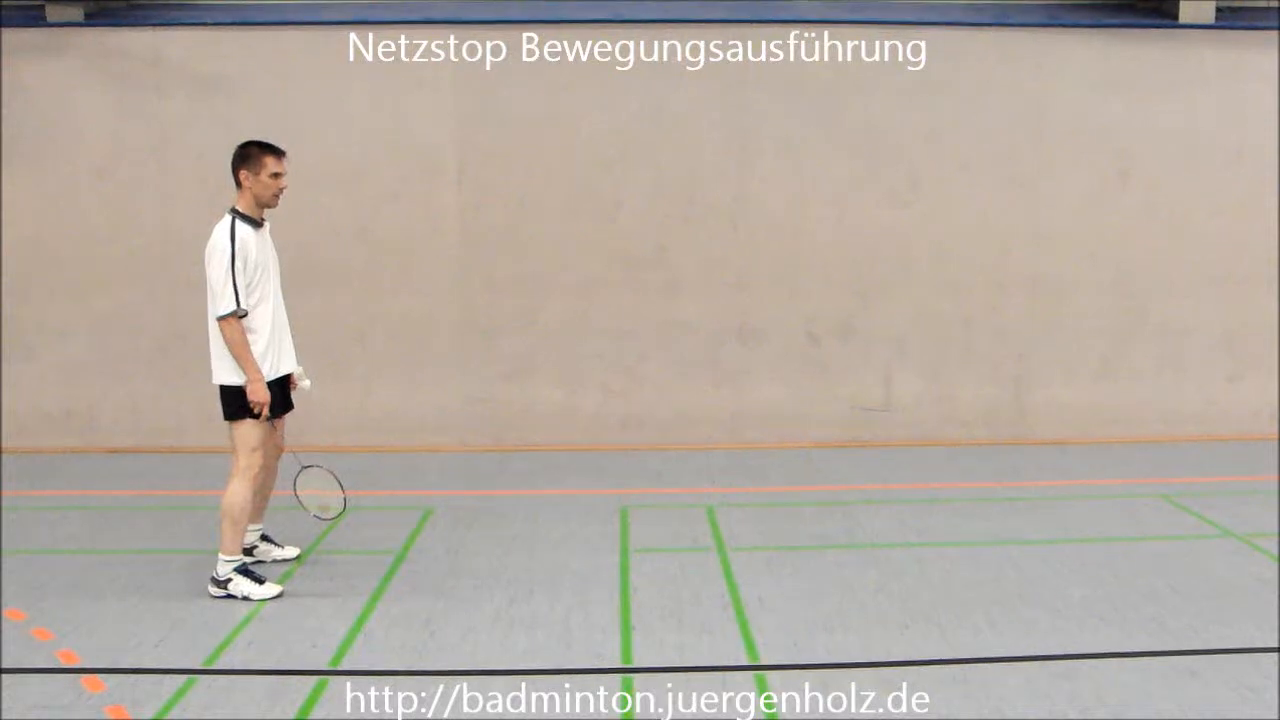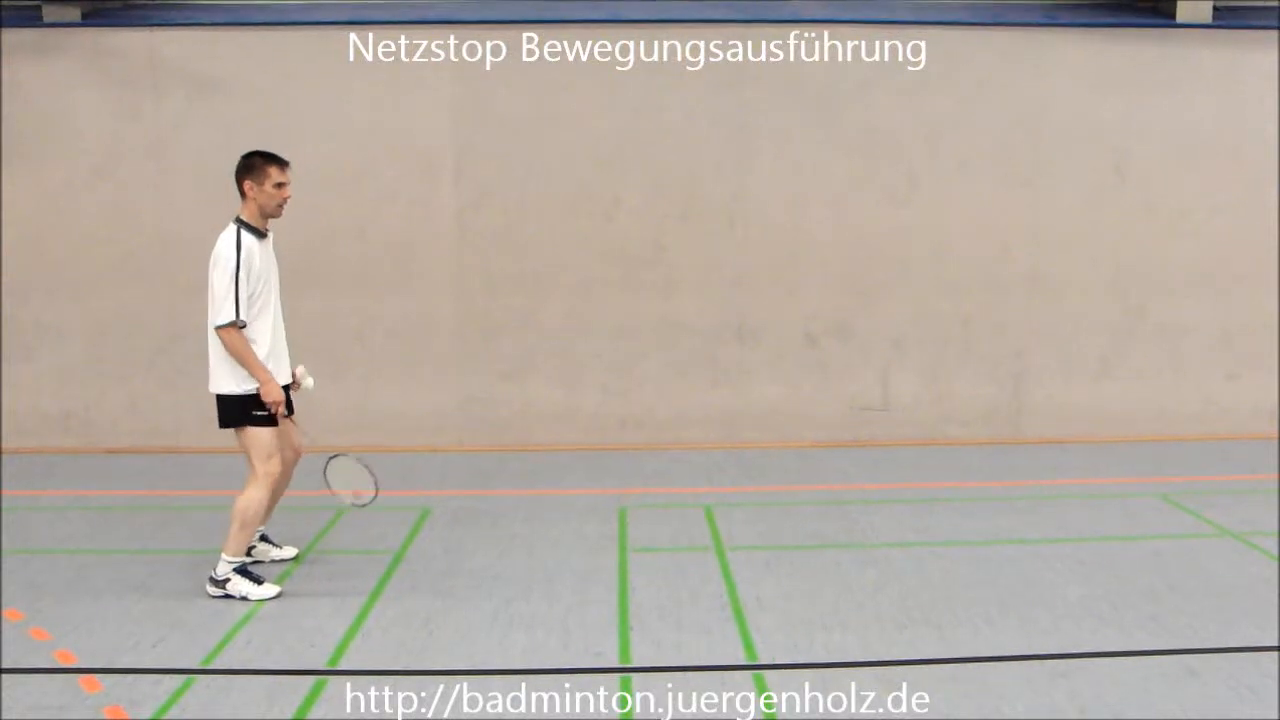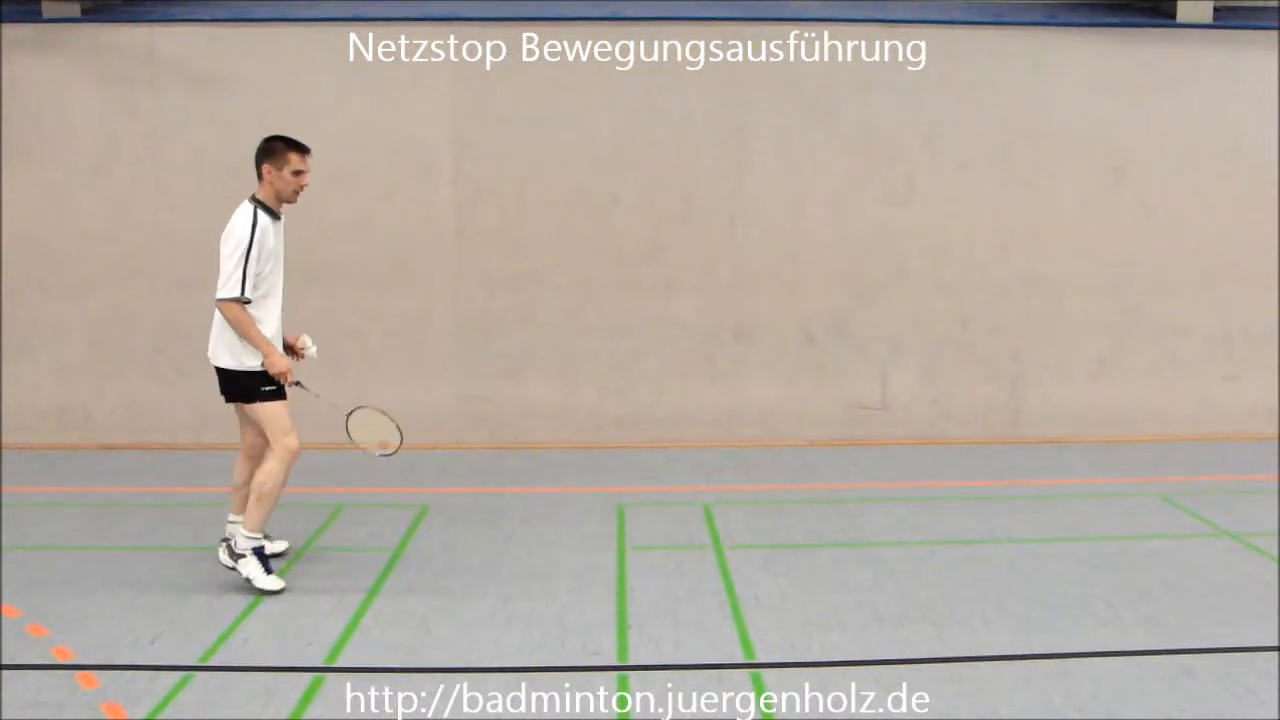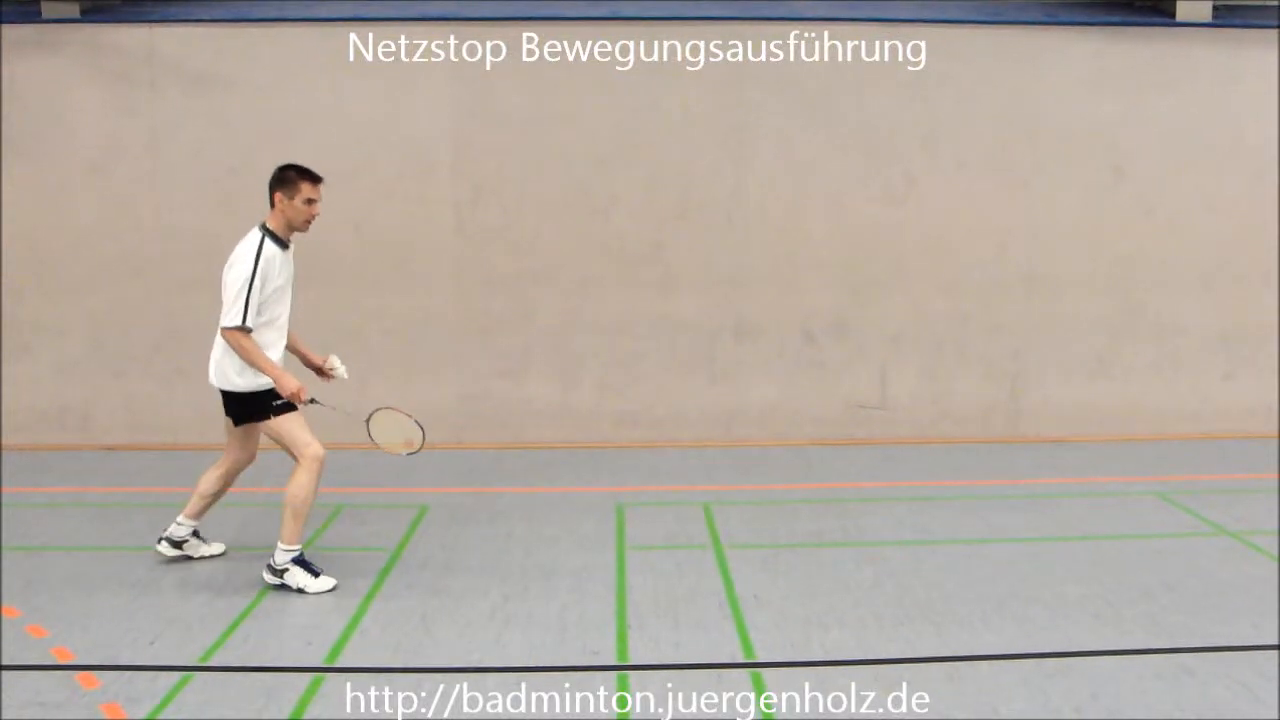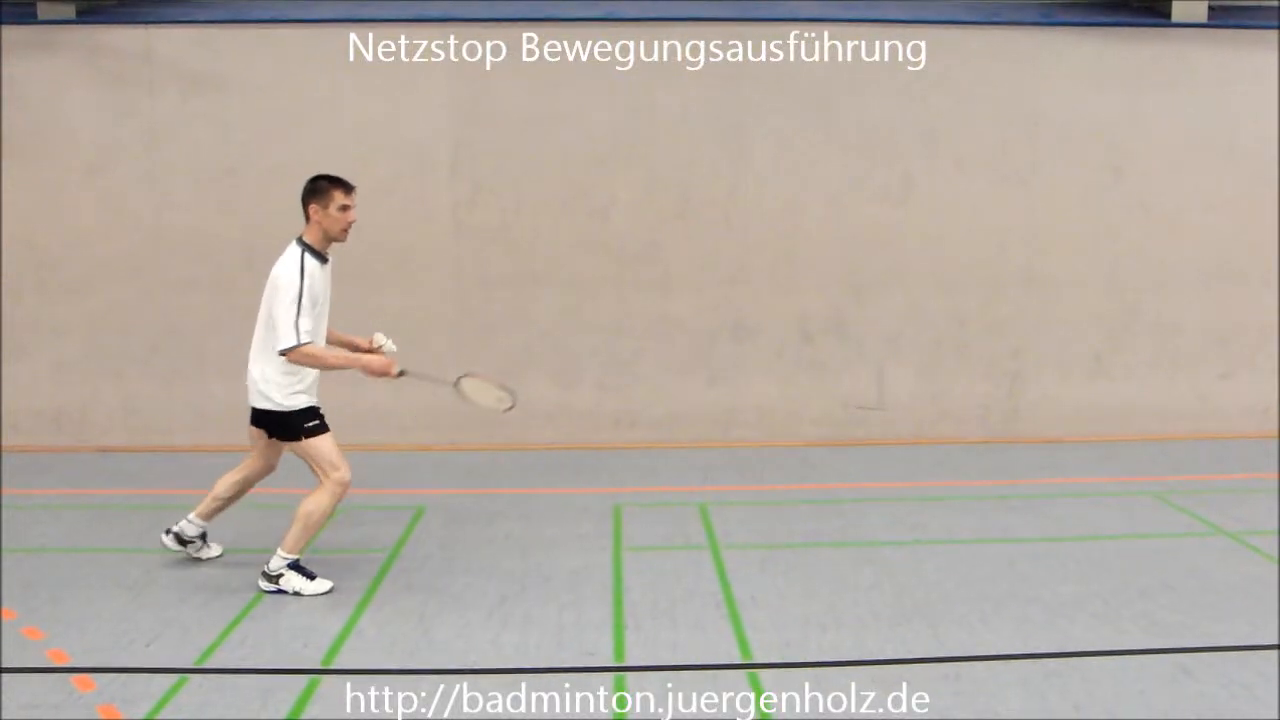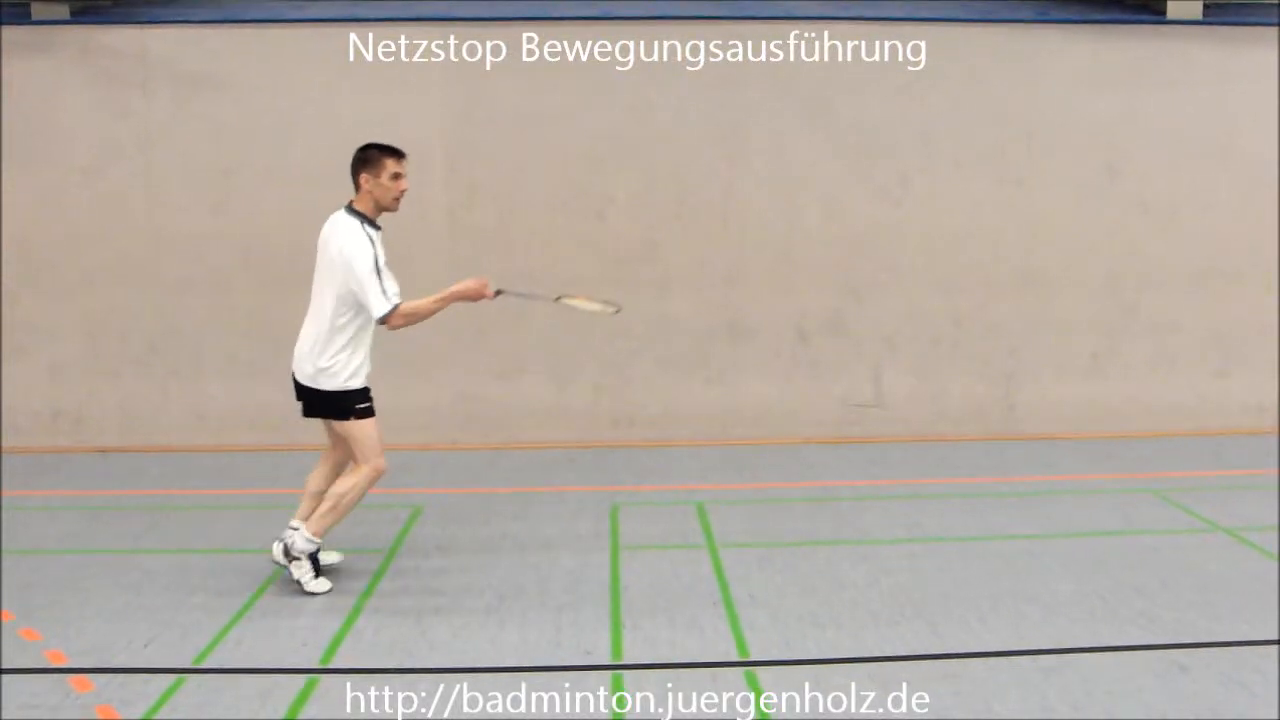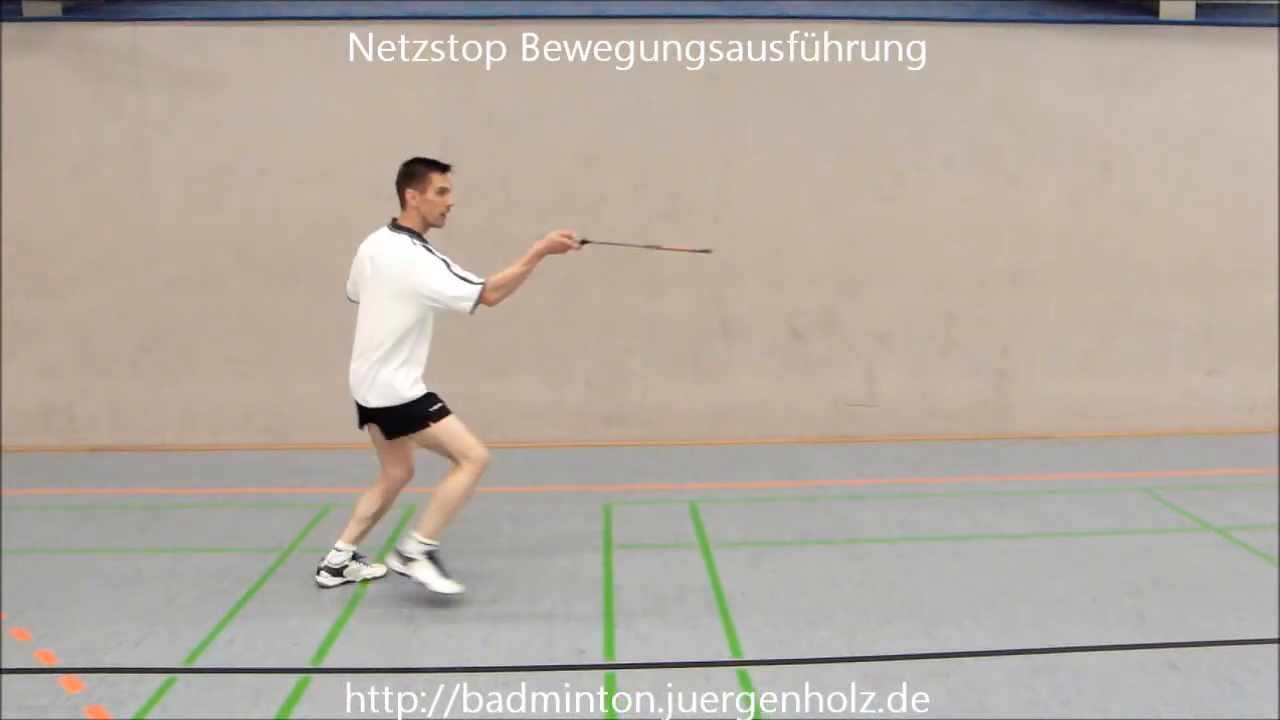
dt=0.7s
person 1, frame 1
left shoulder: (260, 231)
right shoulder: (230, 237)
right elbow: (228, 317)
left wrist: (283, 365)
right wrist: (253, 377)
left hip: (272, 369)
right hip: (247, 378)
left knee: (271, 454)
right knee: (248, 466)
left ankle: (252, 539)
right ankle: (226, 571)
person 1, frame 2
left shoulder: (262, 239)
right shoulder: (234, 247)
right elbow: (226, 326)
left wrist: (280, 369)
right wrist: (264, 380)
left hip: (268, 377)
right hip: (245, 385)
left knee: (289, 453)
right knee: (267, 470)
left ankle: (253, 538)
right ankle: (227, 571)
person 1, frame 3
left shoulder: (270, 220)
right shoulder: (248, 225)
right elbow: (227, 301)
left wrist: (281, 337)
right wrist: (269, 352)
left hip: (251, 357)
right hip: (246, 359)
left knee: (256, 444)
right knee: (286, 445)
left ankle: (240, 531)
right ankle: (245, 546)
person 1, frame 4
left shoulder: (281, 248)
right shoulder: (255, 255)
right elbow: (232, 329)
left wrist: (307, 356)
right wrist: (279, 375)
left hip: (250, 378)
right hip: (249, 380)
left knee: (238, 458)
right knee: (311, 455)
left ankle: (179, 534)
right ankle: (284, 562)
person 1, frame 5
left shoulder: (315, 260)
right shoulder: (297, 270)
right elbow: (295, 350)
left wrist: (354, 342)
right wrist: (360, 363)
left hip: (275, 390)
right hip: (285, 395)
left knee: (258, 466)
right knee: (337, 477)
left ankle: (187, 531)
right ankle: (280, 569)
person 1, frame 6
left shoulder: (339, 223)
right shoulder: (358, 242)
right elbow: (393, 316)
left wrist: (408, 304)
right wrist: (456, 294)
left hip: (320, 364)
right hip: (335, 372)
left knee: (341, 454)
right knee: (370, 464)
left ankle: (296, 537)
right ankle: (301, 546)
person 1, frame 7
left shoulder: (374, 244)
right shoulder: (416, 260)
left elbow: (354, 293)
right elbow: (489, 294)
right wrist: (540, 250)
left hip: (371, 384)
right hip: (396, 390)
left knee: (396, 473)
right knee: (473, 458)
left ankle: (337, 559)
right ankle: (416, 548)
